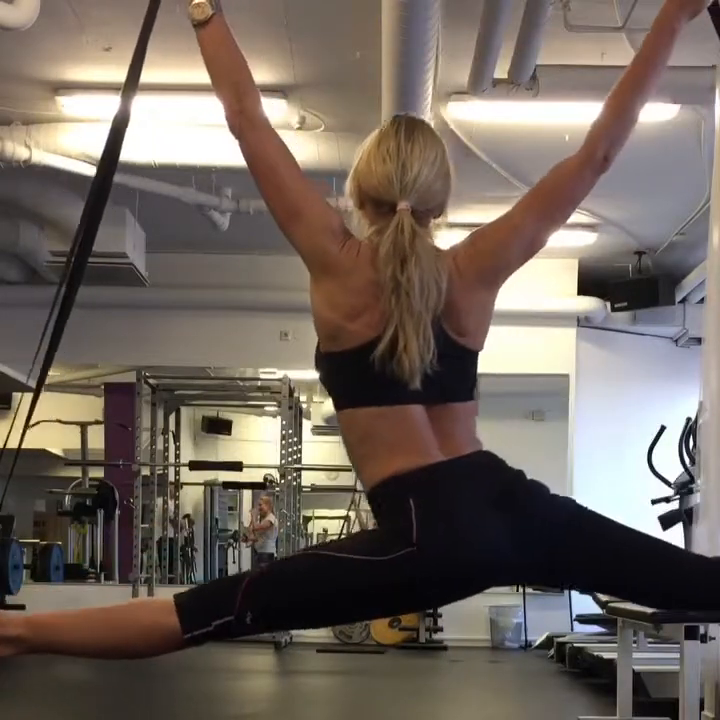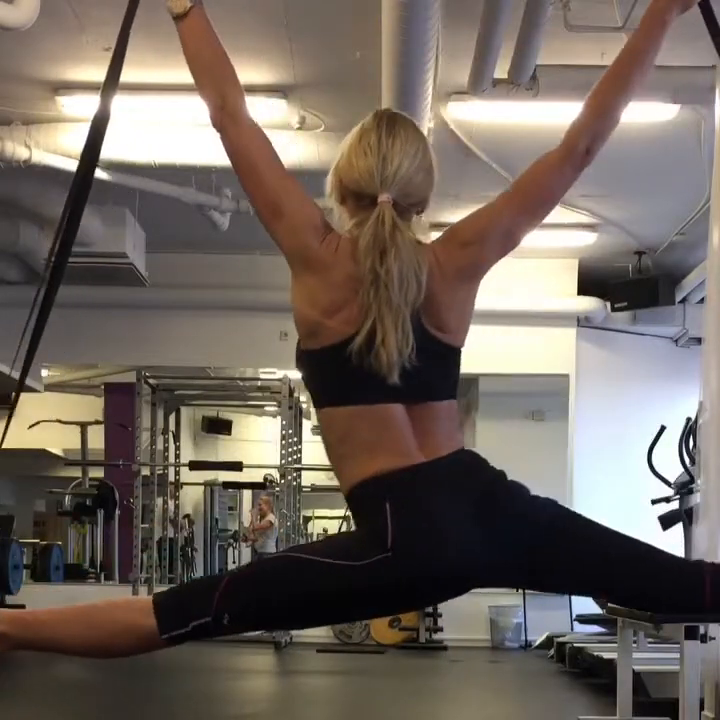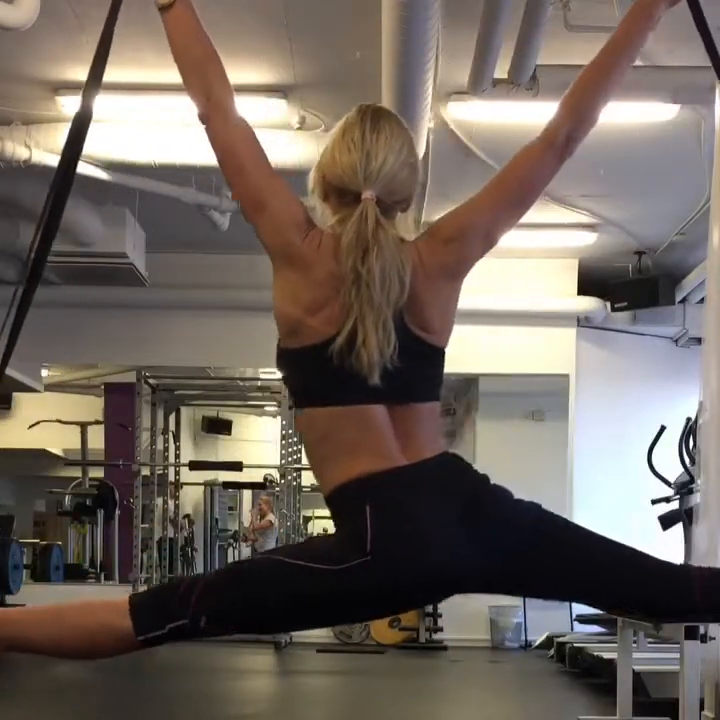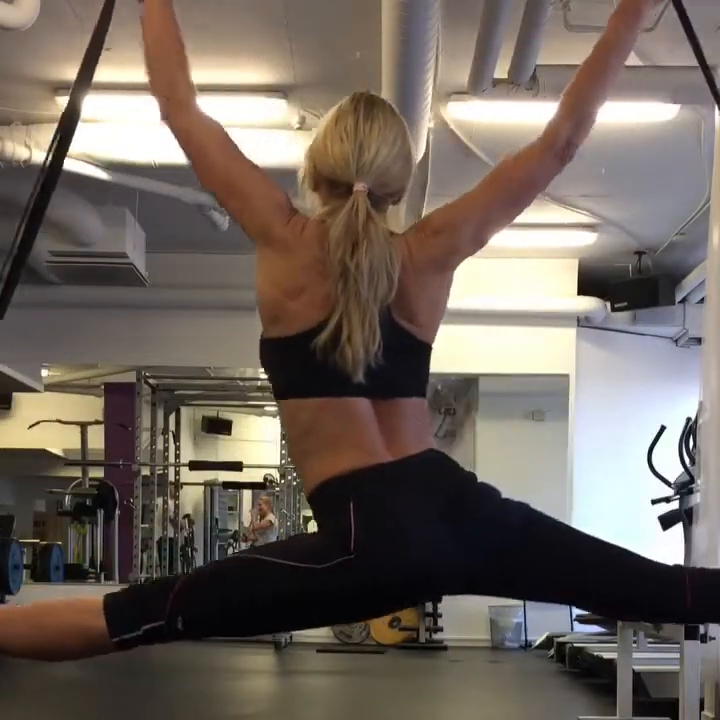
dt=0.2s
person 1, frame 1
left shoulder: (339, 265)
right shoulder: (475, 272)
left elbow: (247, 121)
right elbow: (596, 154)
left hip: (430, 532)
right hip: (516, 506)
left knee: (210, 613)
person 1, frame 2
left shoulder: (317, 259)
right shoulder: (456, 264)
left elbow: (230, 115)
right elbow: (580, 146)
left hip: (406, 533)
right hip: (495, 507)
left knee: (189, 614)
right knee: (681, 586)
person 1, frame 3
left shoulder: (300, 256)
right shoulder: (440, 262)
left elbow: (217, 108)
right elbow: (560, 138)
left hip: (388, 539)
right hip: (475, 512)
left knee: (162, 616)
right knee: (672, 590)
person 1, frame 4
left shoulder: (282, 241)
right shoulder: (429, 255)
left elbow: (175, 100)
right elbow: (560, 141)
left hip: (372, 536)
right hip: (461, 512)
left knee: (137, 616)
right knee: (657, 591)
